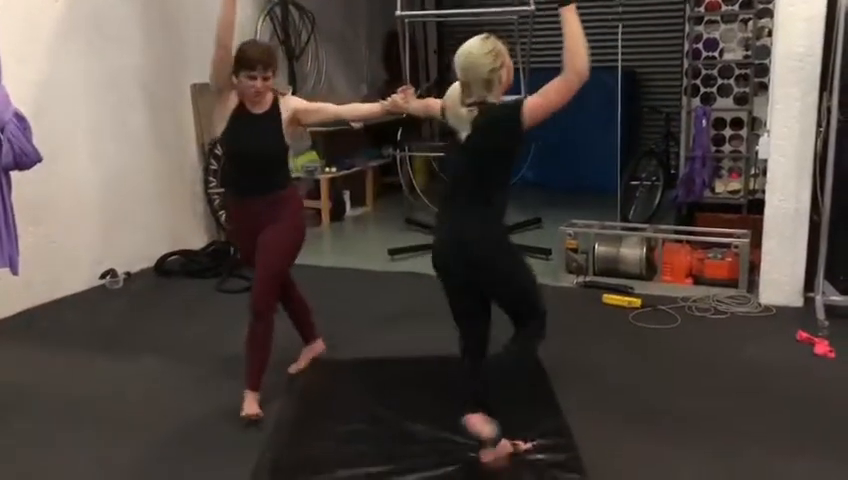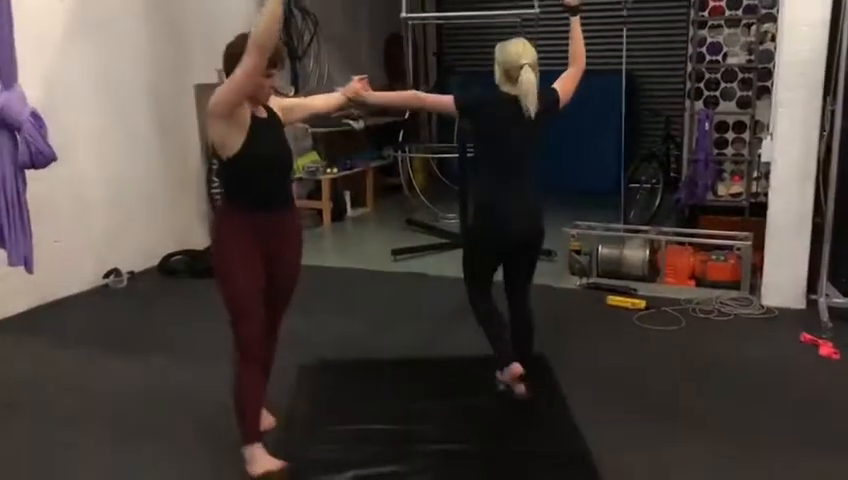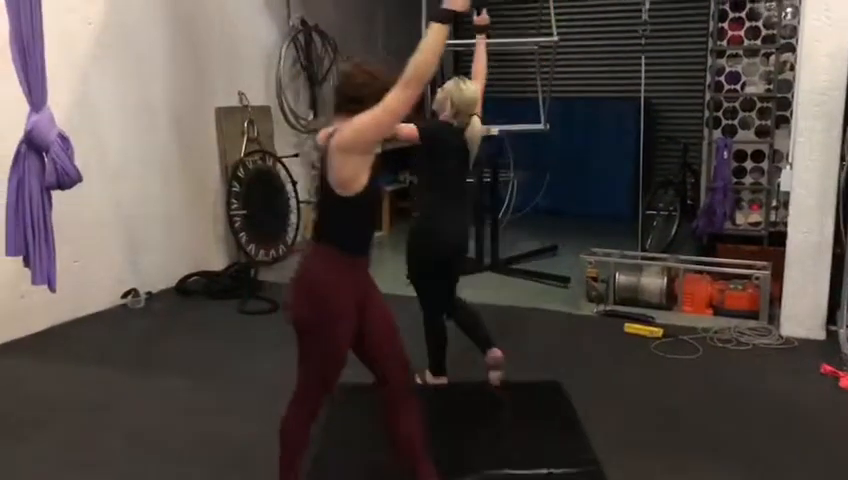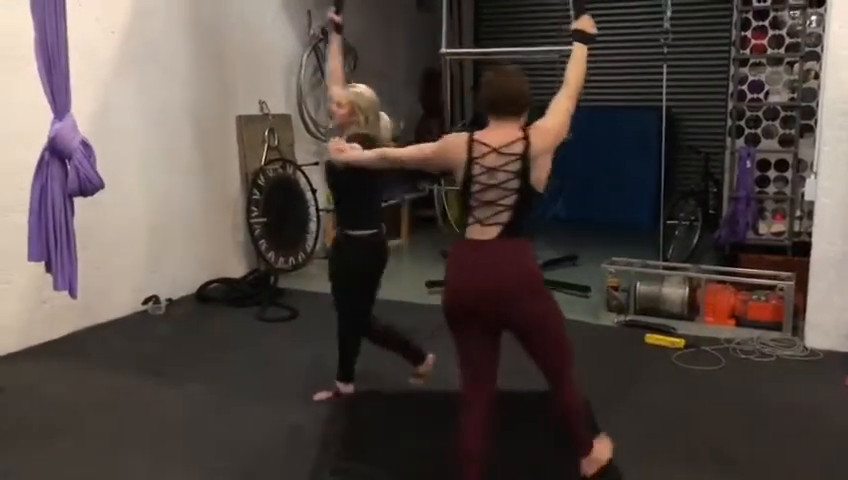
dt=0.7s
person 1, frame 1
left shoulder: (288, 108)
right shoulder: (225, 101)
left elbow: (340, 111)
right elbow: (222, 46)
left wrist: (384, 107)
left hip: (282, 210)
right hip: (241, 211)
left knee: (261, 301)
right knee: (278, 284)
left ankle: (251, 392)
right ankle: (313, 342)
person 1, frame 2
left shoulder: (274, 109)
right shoulder: (224, 110)
left elbow: (316, 103)
right elbow: (258, 49)
left wrist: (345, 94)
left hip: (285, 230)
right hip: (238, 234)
left knee: (267, 331)
right knee: (250, 340)
left ankle: (256, 401)
person 1, frame 3
left shoulder: (337, 139)
right shoulder: (349, 142)
right elbow: (410, 86)
left wrist: (354, 107)
left hip: (353, 280)
right hip: (326, 284)
left knee: (399, 383)
right knee: (312, 396)
person 1, frame 4
left shoulder: (461, 147)
right shoulder: (543, 141)
left elbow: (398, 155)
right elbow: (570, 91)
left wrist: (353, 155)
right wrist: (582, 39)
left hip: (464, 271)
right hip: (515, 272)
left knee: (477, 389)
right knee: (560, 375)
person 2, frame 1
left shoulder: (460, 112)
right shoulder: (503, 119)
left elbow: (429, 105)
right elbow: (575, 74)
left wrist: (409, 103)
left hip: (448, 244)
right hip: (483, 247)
left knee: (473, 340)
right knee: (533, 322)
left ankle: (490, 442)
right ankle: (482, 412)
person 2, frame 2
left shoulder: (483, 104)
right shoulder: (544, 105)
left elbow: (419, 100)
right elbow: (577, 67)
left wrist: (369, 97)
left hip: (489, 216)
right hip: (529, 217)
left knee: (479, 290)
right knee: (520, 296)
left ankle: (510, 362)
right ankle: (520, 374)
person 2, frame 3
left shoulder: (436, 132)
right shoulder: (470, 128)
left elbow: (392, 130)
right elbow: (478, 80)
right wrist: (481, 33)
left hip: (429, 231)
right hip: (457, 229)
left knee: (431, 302)
right knee: (447, 299)
left ankle: (437, 372)
right ankle: (490, 350)
person 2, frame 4
left shoulder: (364, 145)
right shoulder: (345, 139)
left elbow: (357, 164)
right elbow: (334, 82)
right wrist: (336, 35)
left hip: (365, 244)
right hip: (345, 241)
left knee: (360, 322)
right knee: (346, 314)
left ankle: (419, 358)
right ankle: (344, 382)
